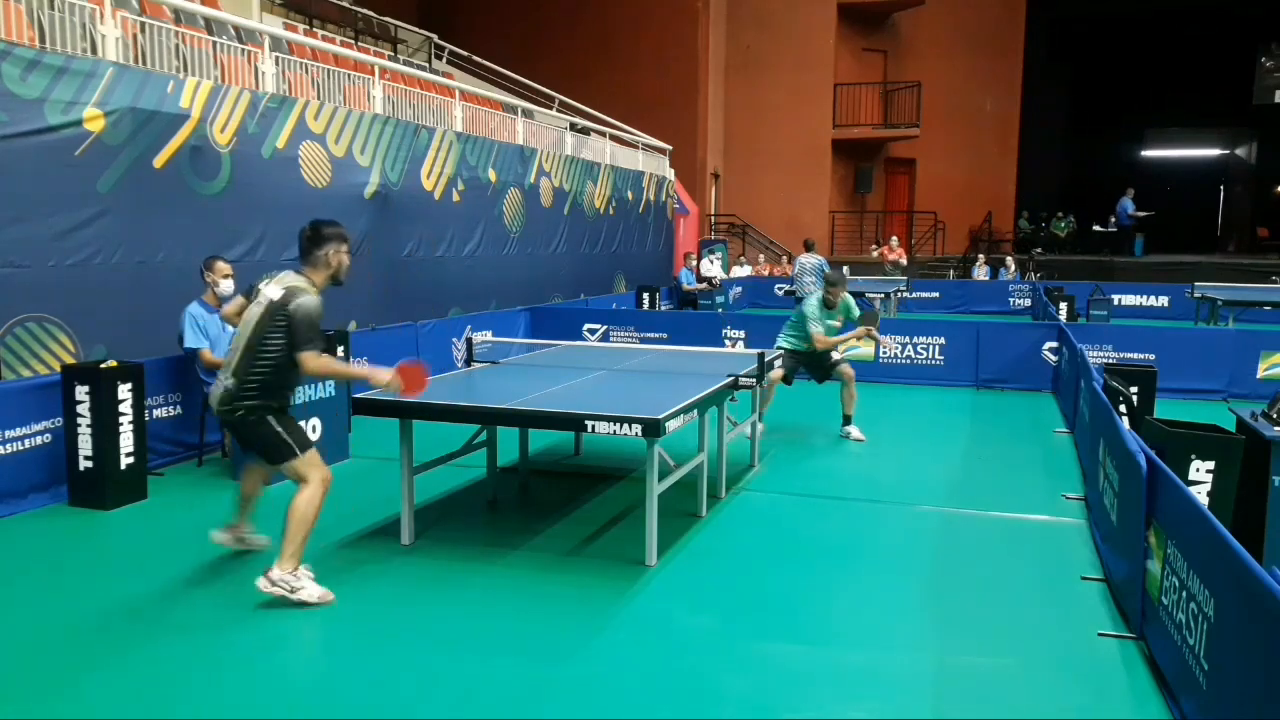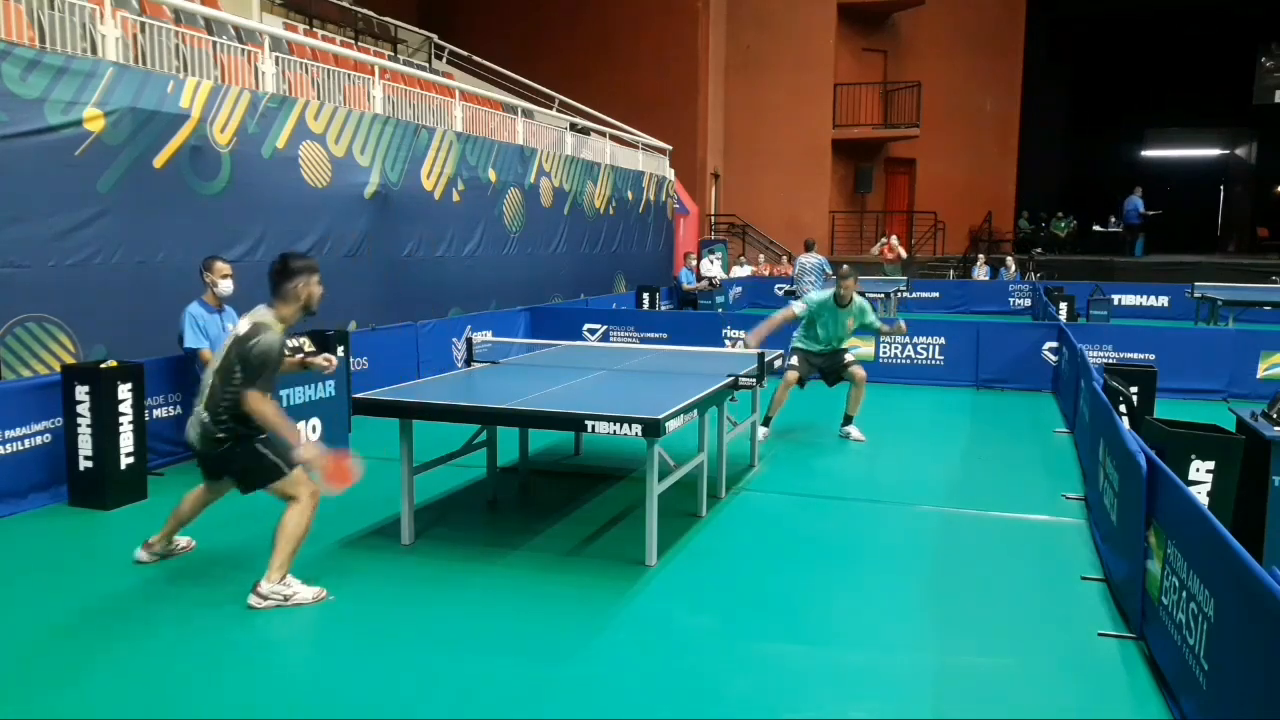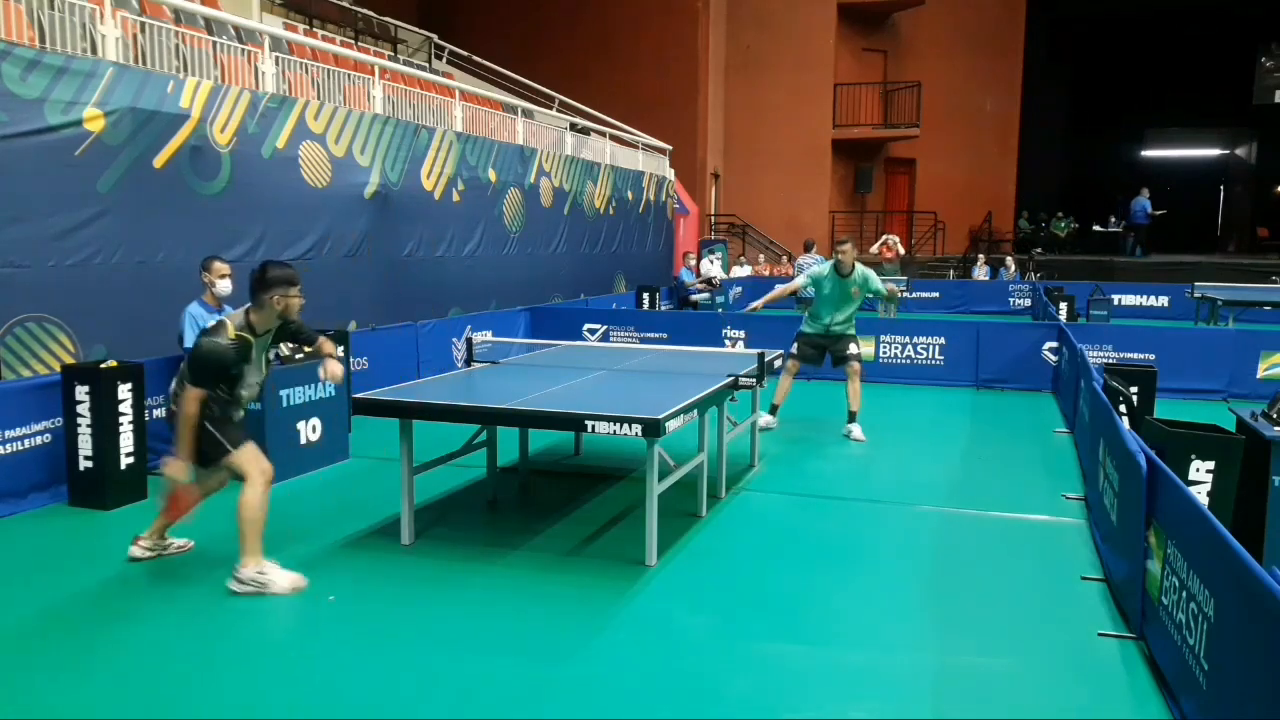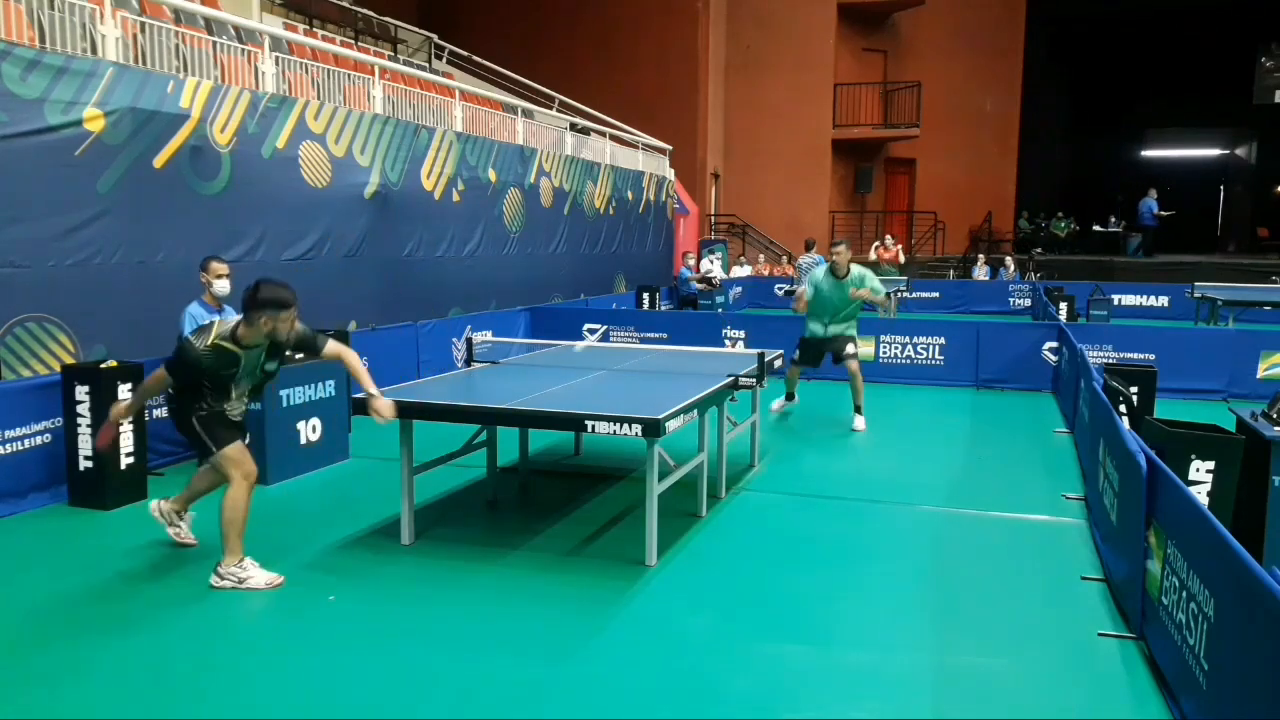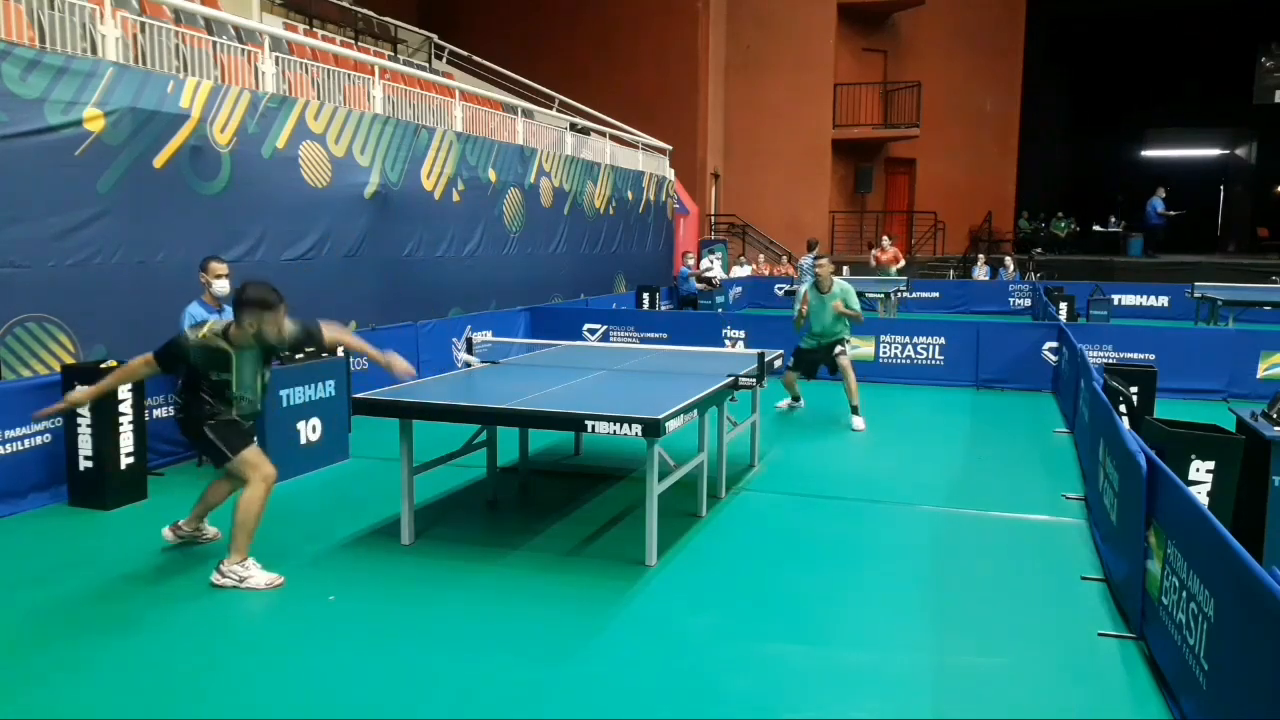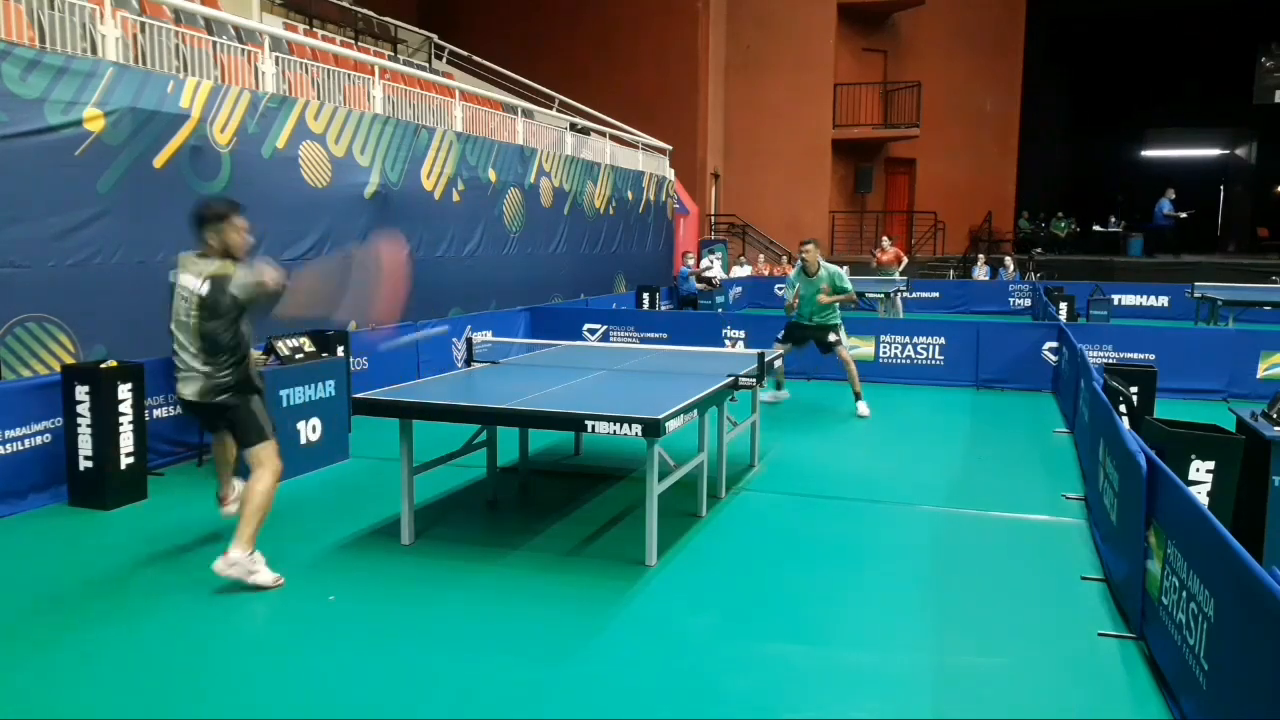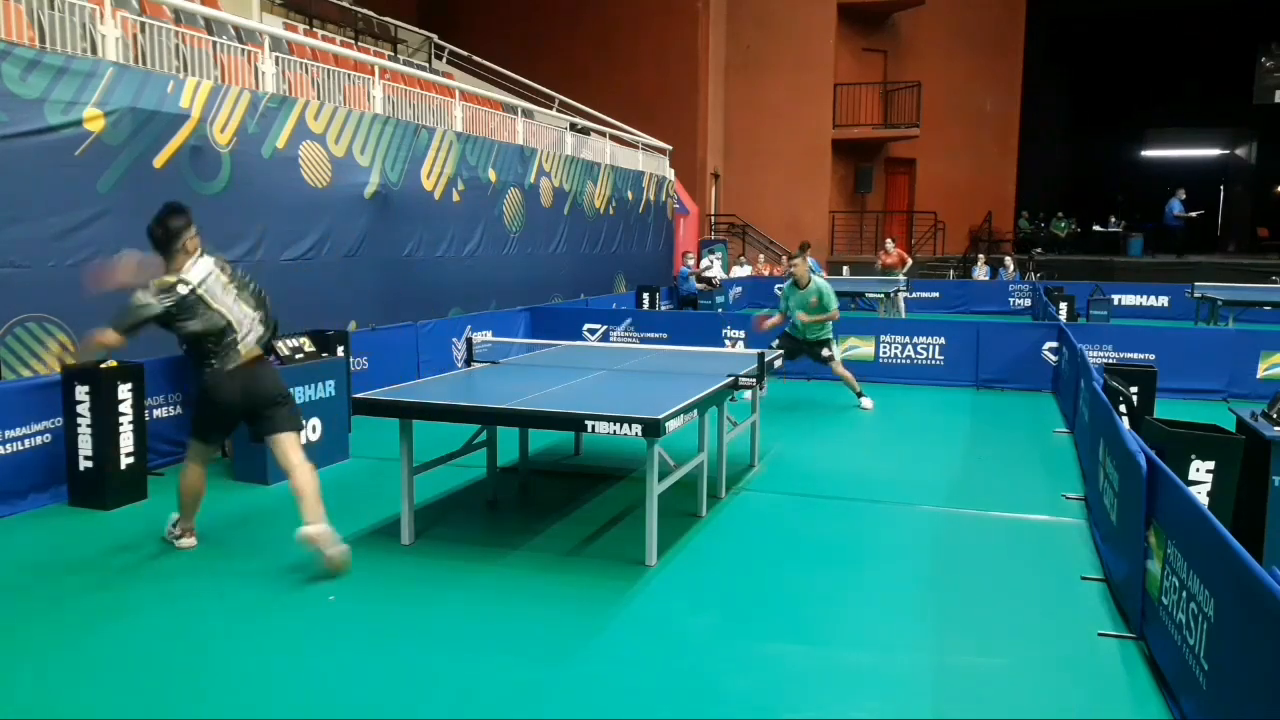
dt=0.2s
person 1, frame 1
left shoulder: (277, 281)
right shoulder: (306, 298)
left elbow: (230, 312)
right elbow: (310, 362)
right wrist: (368, 374)
left hip: (230, 395)
right hip: (252, 404)
left knee: (264, 460)
right knee: (316, 478)
left ankle: (239, 529)
right ankle: (284, 573)
person 1, frame 2
left shoulder: (270, 322)
right shoulder: (265, 337)
right elbow: (256, 401)
left wrist: (307, 362)
right wrist: (297, 443)
left hip: (207, 429)
right hip: (229, 432)
left knee: (217, 486)
right knee: (305, 494)
left ankle: (158, 544)
right ankle: (274, 585)
person 1, frame 3
left shoulder: (283, 322)
right shoulder: (221, 343)
left elbow: (322, 343)
right elbow: (191, 399)
left wrist: (331, 361)
right wrist: (181, 456)
left hip: (220, 412)
right hip: (197, 414)
left knee: (211, 477)
right knee: (259, 472)
left ankle: (150, 540)
right ankle: (252, 568)
person 1, frame 4
left shoulder: (287, 334)
right shoulder: (205, 346)
left elbow: (340, 351)
right elbow: (163, 376)
left wrist: (374, 394)
right wrist: (130, 406)
left hip: (230, 409)
right hip: (195, 409)
left knee: (225, 468)
right knee: (243, 472)
left ankle: (172, 508)
right ankle: (231, 566)
person 1, frame 5
left shoulder: (279, 331)
right shoulder: (197, 345)
left elbow: (333, 333)
right elbow: (147, 363)
left wrist: (383, 357)
right wrist: (95, 390)
left hip: (238, 415)
right hip: (202, 418)
left knee: (240, 475)
right knee: (262, 475)
left ankle: (189, 526)
right ankle: (234, 567)
person 1, frame 6
left shoulder: (189, 263)
right shoulder: (227, 279)
left hip: (192, 388)
right hip: (226, 390)
left knee: (225, 432)
right knee: (268, 466)
left ankle: (228, 493)
right ankle: (240, 555)
person 1, frame 7
left shoulder: (156, 295)
right shoulder: (212, 263)
left elbow: (108, 340)
left wrist: (83, 350)
left hip: (219, 383)
right hip: (260, 373)
left knee: (199, 456)
right knee: (292, 456)
left ankle: (185, 527)
right ankle: (316, 524)
person 2, frame 1
left shoulder: (847, 301)
right shoulder: (811, 305)
left elbow: (857, 321)
right elbow: (819, 344)
left wrist: (876, 336)
right wrist: (852, 335)
left hip: (820, 348)
right hip: (792, 345)
left knee: (848, 374)
right knee: (773, 378)
left ankle: (847, 425)
right ankle: (759, 422)
person 2, frame 2
left shoulder: (861, 306)
right shoulder: (819, 298)
left elbow: (878, 327)
right elbow: (788, 313)
left wrist: (894, 329)
right wrist: (760, 333)
left hip: (835, 349)
right hip: (805, 346)
left knee: (859, 376)
right knee: (789, 379)
left ankle: (847, 425)
right ankle: (764, 426)
person 2, frame 3
left shoulder: (865, 275)
right shoulder: (820, 271)
left elbow: (888, 296)
right elbow: (791, 286)
left wrist: (893, 292)
right wrist: (763, 300)
left hip: (842, 331)
right hip: (812, 329)
left knee: (854, 369)
right knee: (790, 368)
left ankle: (852, 423)
right ankle: (771, 416)
person 2, frame 4
left shoulder: (862, 275)
right shoulder: (818, 276)
left elbow: (884, 303)
right elbow: (802, 309)
left wrist: (871, 298)
right wrist: (799, 303)
left hip: (843, 331)
right hip: (816, 331)
left knee: (853, 368)
right knee: (793, 372)
left ankle: (858, 413)
right ankle: (789, 399)
person 2, frame 5
left shoulder: (844, 288)
right shoulder: (804, 292)
left elbow: (859, 317)
right elbow: (797, 326)
left wrist: (843, 311)
right wrist: (801, 315)
left hip: (835, 339)
right hip: (809, 342)
left knee: (845, 366)
right knee: (788, 378)
left ankle: (856, 415)
right ankle: (796, 400)
person 2, frame 6
left shoulder: (833, 272)
right shoulder: (794, 275)
left elbow: (852, 296)
right elbow: (788, 310)
left wrist: (830, 299)
right wrist: (791, 304)
left hip: (827, 321)
right hip: (800, 321)
left knee: (844, 357)
right knee: (776, 351)
left ankle: (859, 400)
right ankle: (779, 390)
person 2, frame 7
left shoulder: (821, 286)
right shoulder: (788, 288)
left elbow: (834, 315)
right elbow: (782, 316)
left wrist: (810, 319)
right wrist: (768, 323)
left hip: (820, 336)
right hip: (795, 334)
left knee: (838, 371)
left ankle: (861, 395)
